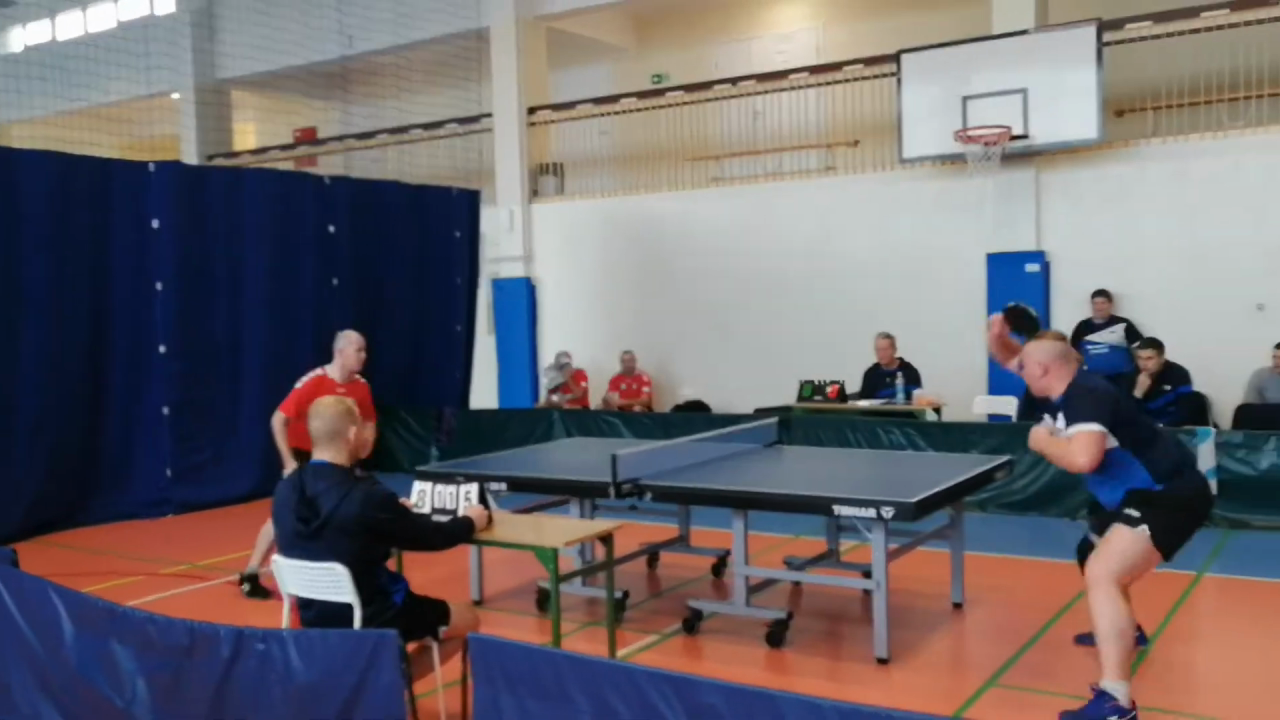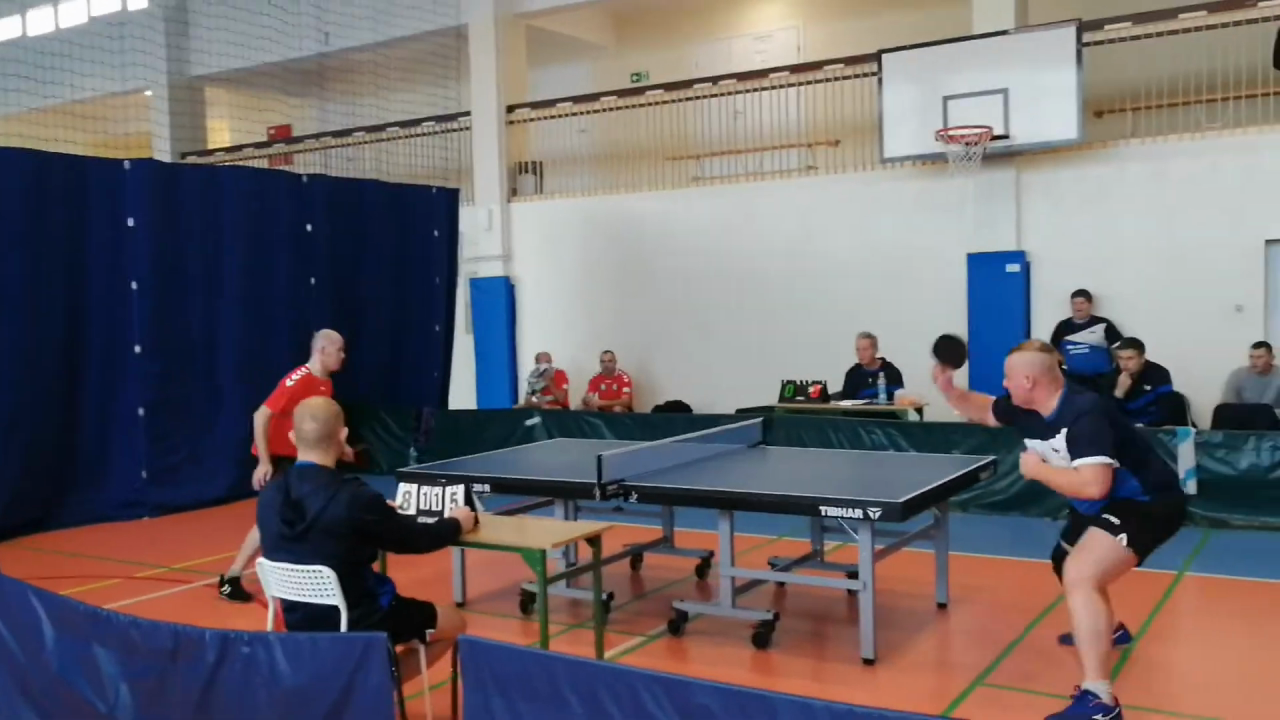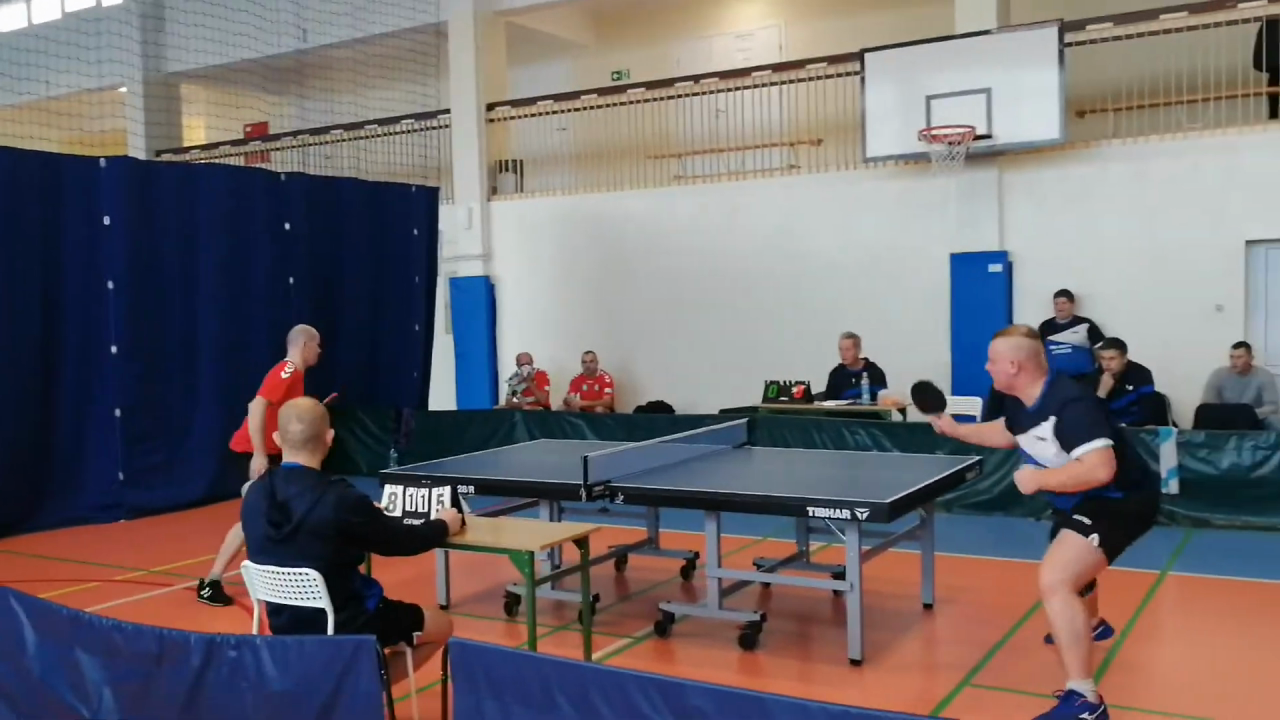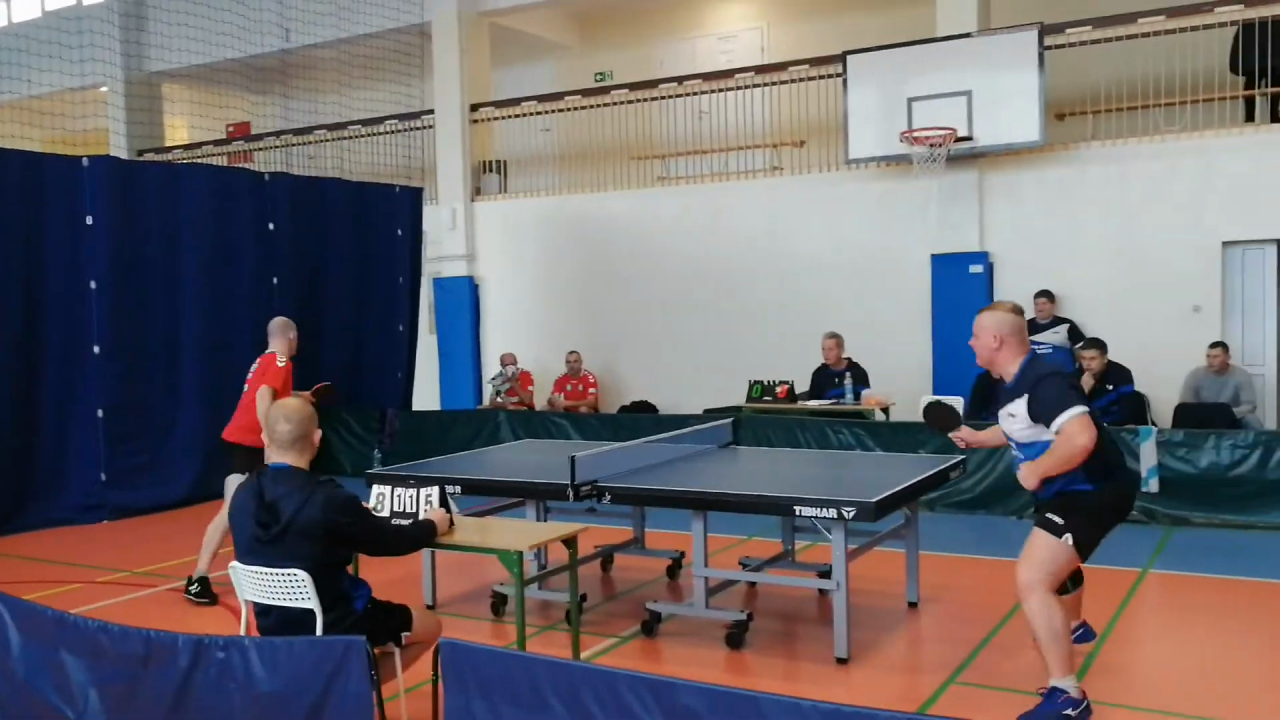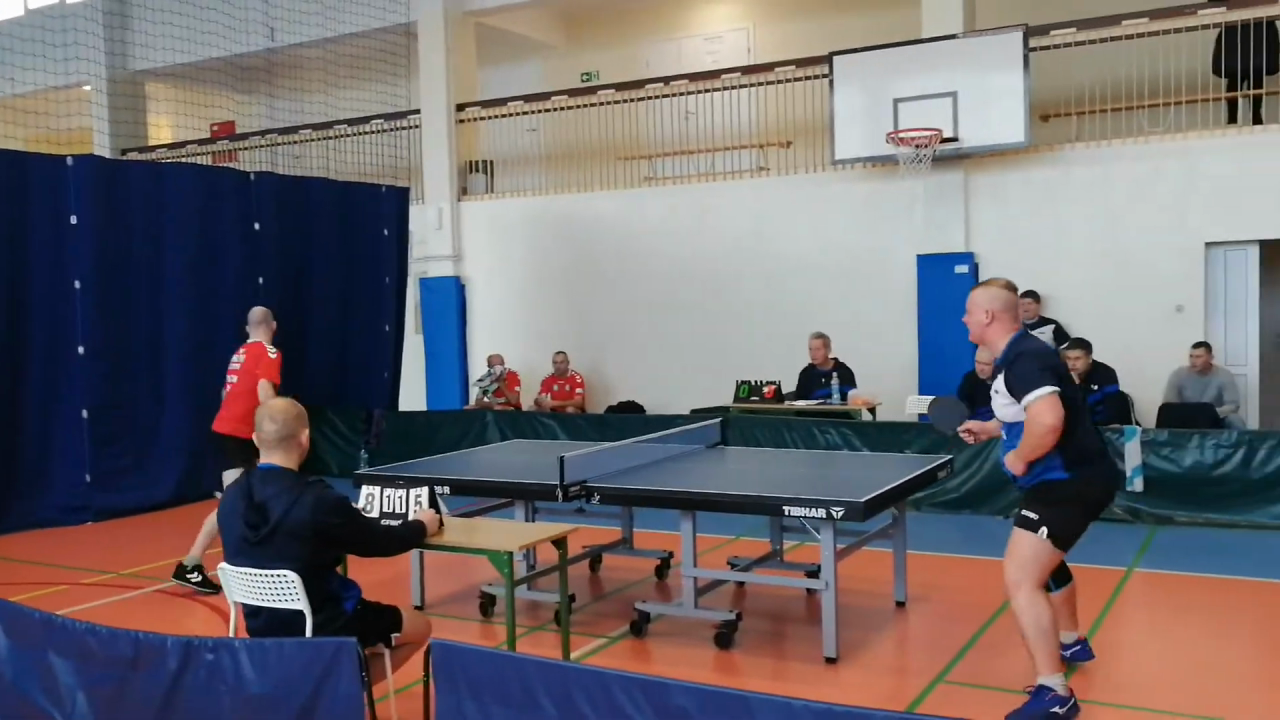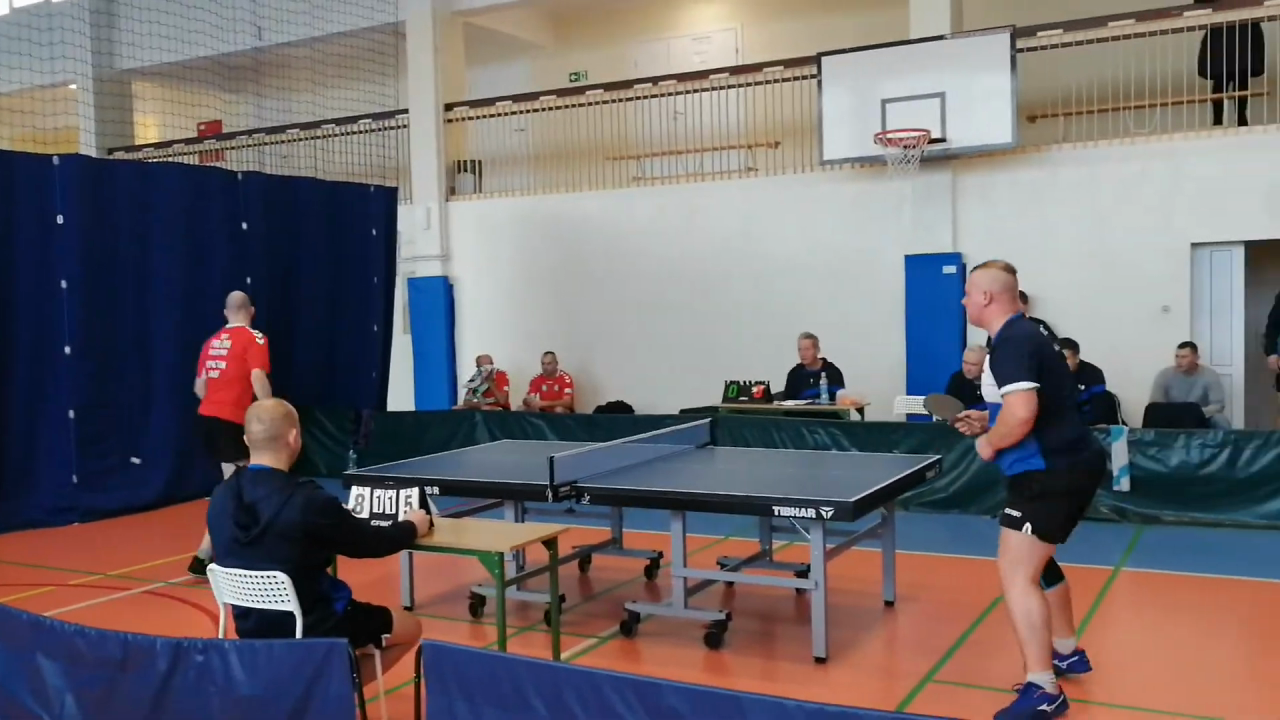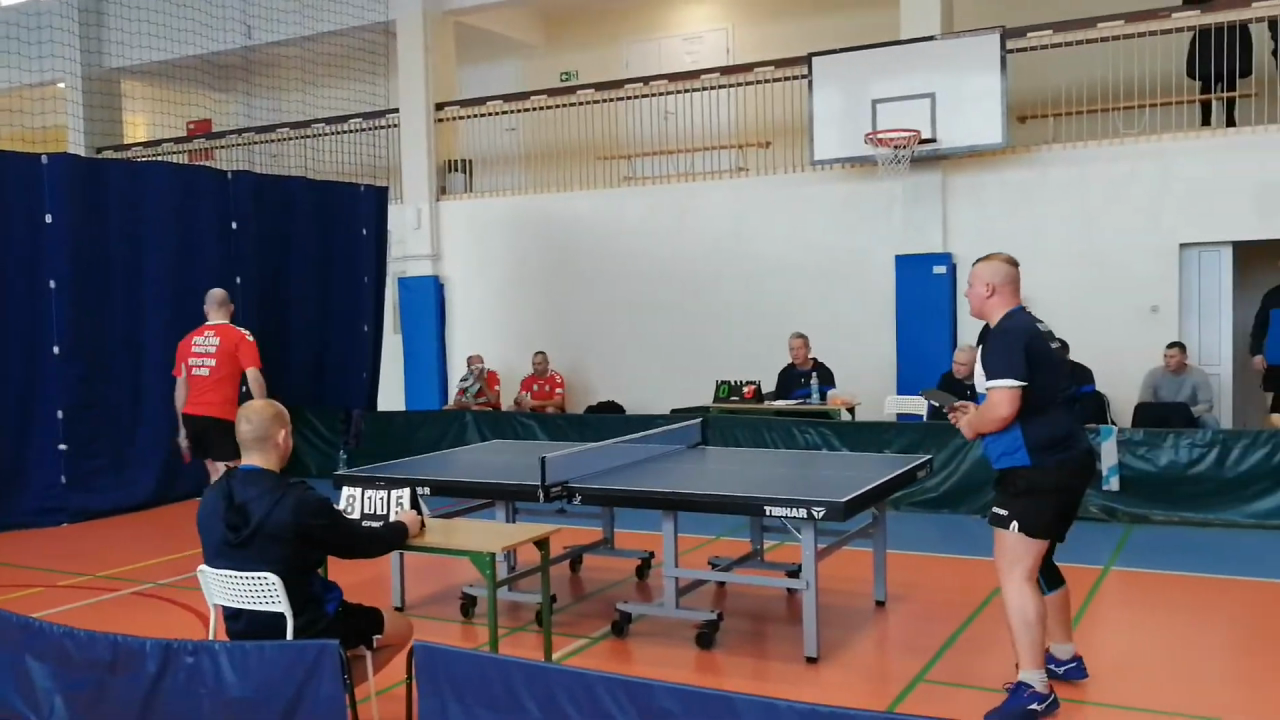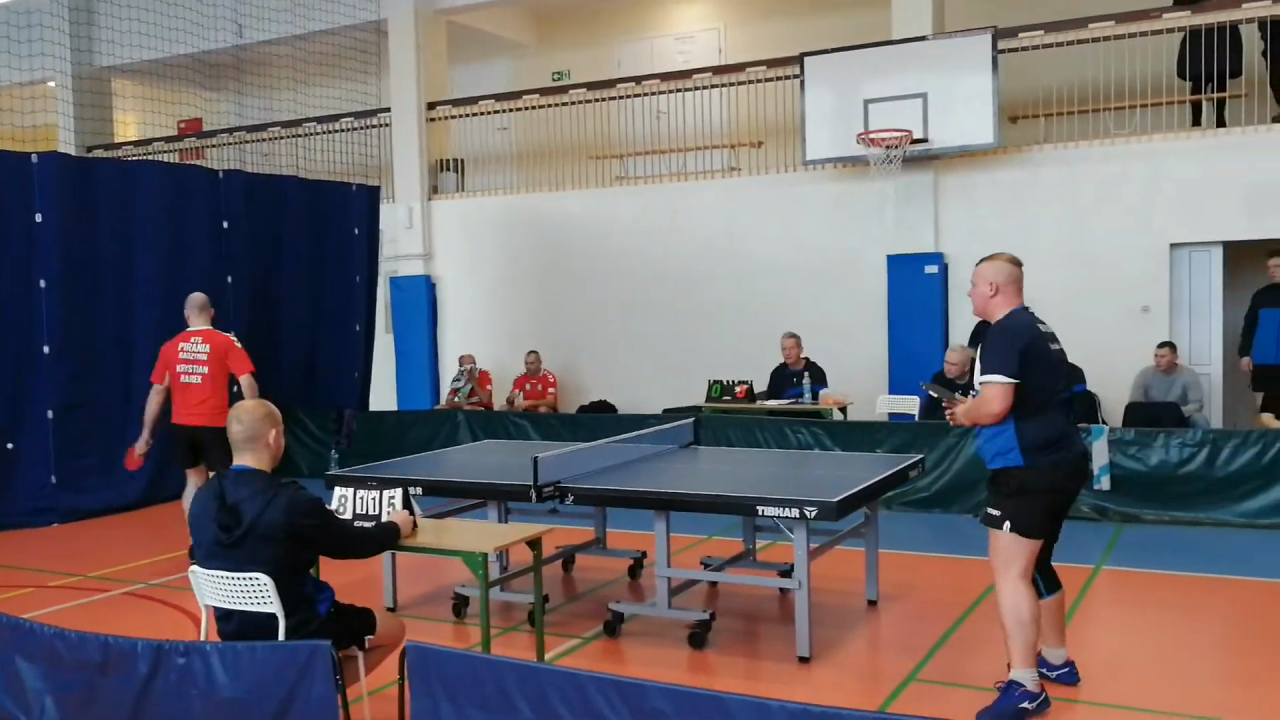
dt=0.1s
person 1, frame 1
left shoulder: (1088, 396)
right shoulder: (1071, 386)
left elbow: (1083, 459)
right elbow: (1011, 359)
left wrist: (1042, 441)
right wrist: (999, 339)
left hip: (1172, 496)
right hip: (1141, 492)
left knee: (1104, 574)
right knee: (1094, 554)
right ankle: (1123, 630)
person 1, frame 2
left shoulder: (1085, 415)
right shoulder: (1029, 411)
left elbow: (1093, 485)
right elbow: (982, 410)
left wrist: (1037, 470)
right wrist: (948, 386)
left hip: (1149, 504)
right hip: (1112, 506)
left knee: (1081, 578)
right knee: (1065, 561)
right ankle: (1104, 631)
person 1, frame 3
left shoulder: (1072, 403)
right shoulder: (1019, 401)
left elbow: (1100, 468)
right elbow: (1004, 434)
left wrist: (1037, 479)
right wrist: (953, 429)
left hip: (1122, 502)
right hip: (1086, 503)
left knee: (1053, 581)
right knee: (1059, 570)
right ankle: (1087, 624)
person 1, frame 4
left shoulder: (1047, 380)
right shoulder: (1014, 381)
left elbow: (1081, 439)
left wrist: (1035, 472)
right wrist: (981, 438)
left hip: (1093, 493)
right hip: (1077, 491)
left knee: (1031, 581)
right knee: (1049, 567)
right ankle: (1073, 627)
person 1, frame 5
left shoulder: (1026, 358)
right shoulder: (1011, 358)
left elbow: (1049, 419)
left wrist: (1020, 457)
right wrist: (989, 429)
left hip: (1074, 483)
right hip: (1066, 479)
left knee: (1020, 578)
right knee: (1041, 563)
right ankle: (1071, 643)
person 1, frame 6
left shoulder: (1010, 343)
right shoulder: (1028, 334)
left elbow: (1021, 414)
left wrist: (990, 443)
right wrist: (986, 420)
left hip: (1049, 474)
right hip: (1074, 465)
left knee: (1016, 576)
right knee: (1036, 564)
right ankle: (1067, 651)
person 1, frame 7
left shoulder: (1005, 335)
right shoulder: (1030, 328)
left elbow: (1004, 409)
left wrist: (971, 425)
right wrist: (978, 410)
left hip: (1036, 471)
right hip: (1065, 462)
left knee: (1014, 573)
right knee: (1036, 563)
right ankle: (1064, 657)
person 1, frame 8
left shoulder: (1004, 333)
right shoulder: (1036, 329)
left elbow: (995, 405)
left wrist: (964, 414)
right wrist: (974, 408)
left hip: (1029, 471)
right hip: (1058, 462)
left knee: (1010, 574)
right knee: (1033, 566)
right ankle: (1056, 660)
person 2, frame 1
left shoulder: (286, 491)
right shoulder: (366, 496)
right elbow: (427, 538)
left wrist: (392, 513)
right wrist: (469, 523)
left hip: (315, 615)
right hip: (368, 617)
right knee: (466, 620)
person 2, frame 2
left shoulder: (270, 493)
right shoulder: (352, 498)
right elbow: (414, 540)
left wrist: (378, 513)
right wrist: (455, 524)
left hip: (300, 619)
right hip: (354, 621)
right knee: (454, 622)
person 2, frame 3
left shoulder: (255, 495)
right shoulder: (339, 499)
right elbow: (400, 542)
left wrist: (363, 514)
right wrist: (442, 526)
left hip: (285, 623)
right hip: (340, 625)
right knee: (441, 625)
person 2, frame 4
left shoulder: (243, 496)
right shoulder: (327, 500)
right elbow: (389, 542)
left wrist: (355, 516)
right wrist: (430, 526)
left hip: (272, 623)
right hip: (329, 626)
right knee: (430, 625)
person 2, frame 5
left shoulder: (232, 497)
right shoulder: (317, 500)
right elbow: (379, 543)
left wrist: (343, 516)
right wrist: (420, 526)
left hip: (261, 625)
right hip: (318, 628)
right knee: (419, 626)
person 2, frame 6
left shoulder: (222, 497)
right shoulder: (307, 501)
right elbow: (369, 544)
left wrist: (333, 517)
right wrist: (411, 527)
left hip: (252, 626)
right hip: (310, 628)
right knee: (410, 627)
person 2, frame 7
left shoulder: (212, 499)
right shoulder: (298, 502)
right elbow: (361, 544)
left wrist: (326, 519)
right wrist: (402, 528)
right hip: (300, 629)
right knee: (401, 628)
person 2, frame 8
left shoulder: (204, 498)
right shoulder: (290, 502)
right elbow: (353, 544)
left wrist: (317, 518)
right wrist: (394, 528)
right hip: (293, 631)
right knee: (393, 628)
person 3, frame 1
left shoulder: (360, 387)
right shoulder: (312, 382)
left elbow: (369, 422)
right elbow: (278, 419)
right wrist: (289, 461)
right hip: (300, 452)
right ankle: (250, 573)
person 3, frame 2
left shoulder: (326, 384)
right shoulder: (298, 380)
right elbow: (261, 416)
right wrist: (264, 462)
left hip: (296, 457)
right hip: (274, 459)
right ankle: (231, 578)
person 3, frame 3
left shoulder: (293, 374)
right shoulder: (287, 373)
right elbow: (257, 406)
right wrist: (258, 454)
left hip: (272, 453)
right hip: (250, 453)
right ankle: (211, 581)
person 3, frame 4
left shoulder: (263, 362)
right shoulder: (279, 363)
right elbow: (262, 398)
left wrist: (300, 400)
left hip: (243, 440)
right hip: (244, 443)
right ankle: (198, 579)
person 3, frame 5
left shoulder: (240, 353)
right shoulder: (268, 353)
right elbow: (265, 391)
left hip: (225, 431)
right hip: (237, 435)
right ankle: (190, 565)
person 3, frame 6
left shoulder: (212, 341)
right shoulder: (254, 338)
left elbow: (199, 386)
right elbow: (258, 377)
left hip: (209, 416)
right hip: (230, 421)
right ankle: (203, 557)
person 3, frame 7
left shoulder: (188, 341)
right shoulder: (241, 337)
left elbow: (180, 387)
right elbow: (253, 377)
left wrist: (182, 428)
left hip: (192, 418)
right hip: (220, 419)
left knee: (218, 478)
person 3, frame 8
left shoulder: (171, 347)
right shoulder: (227, 342)
left elbow: (156, 393)
right elbow: (247, 383)
left wrist: (145, 434)
left hip: (181, 425)
right hip: (215, 425)
left knee: (194, 481)
